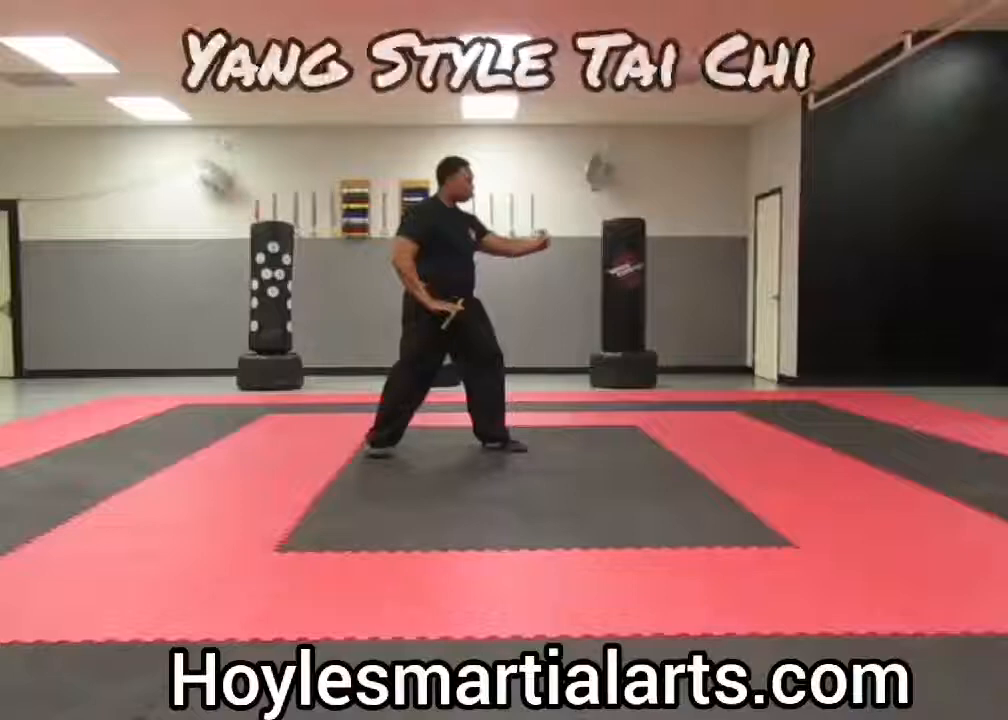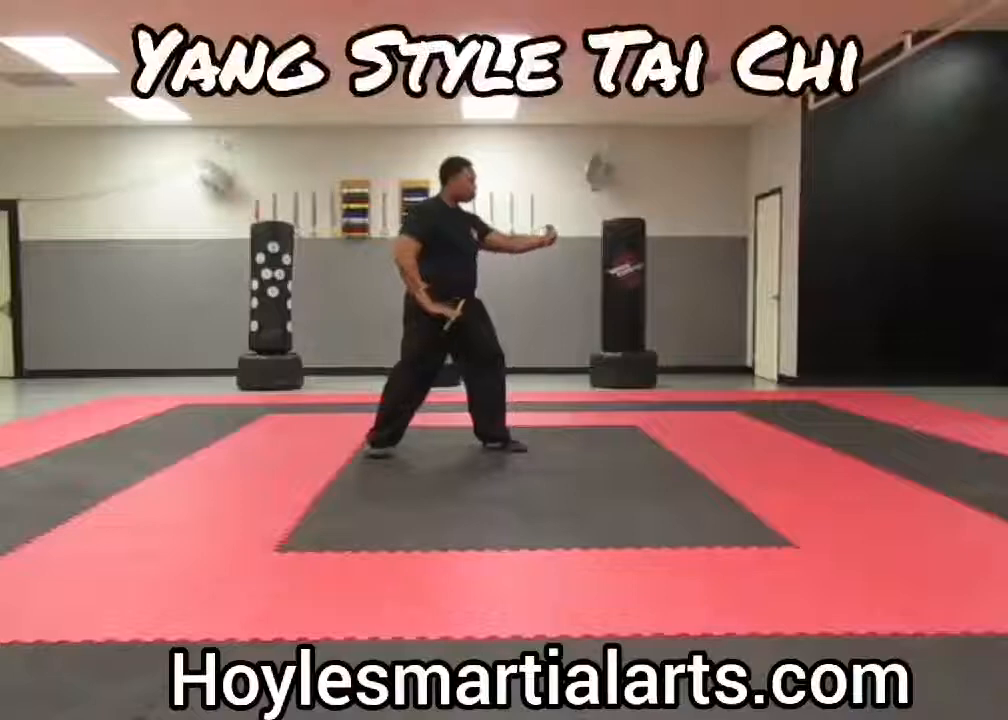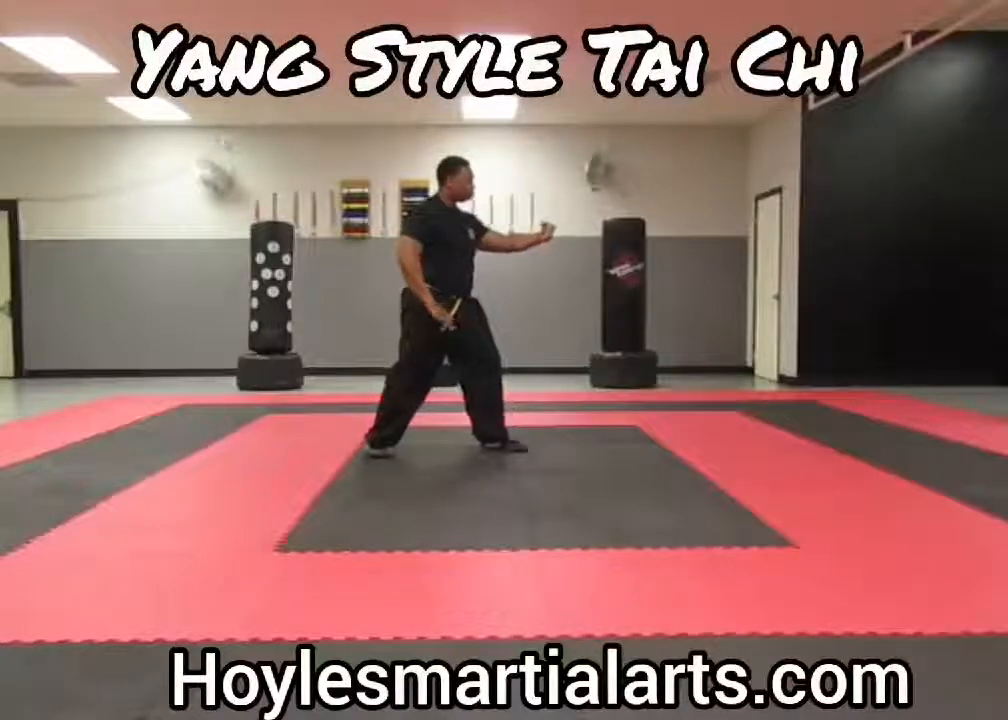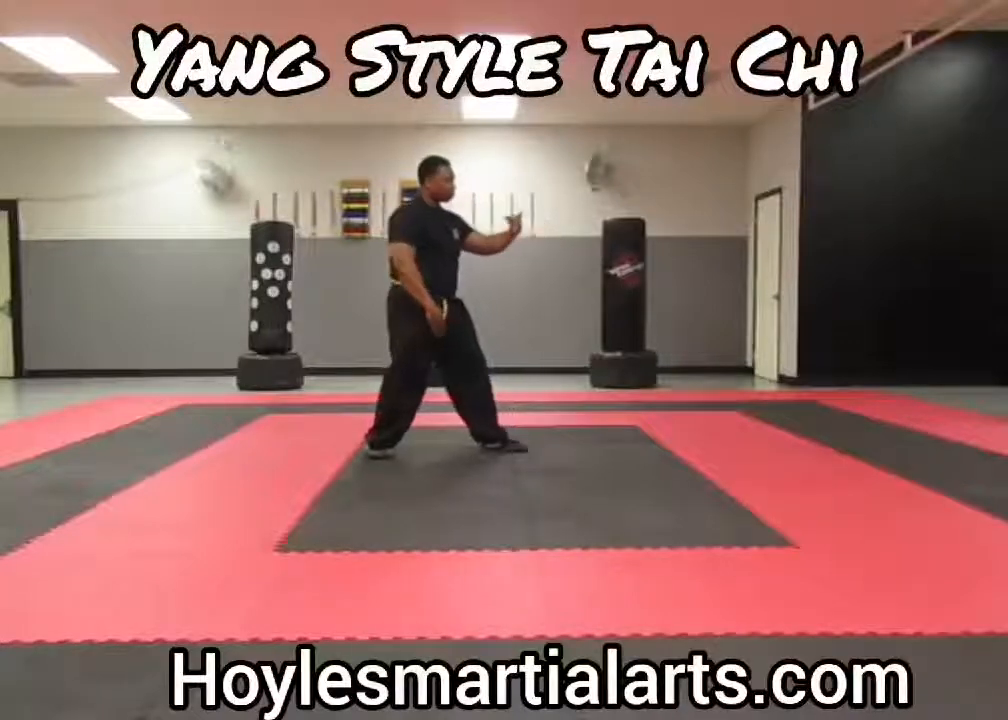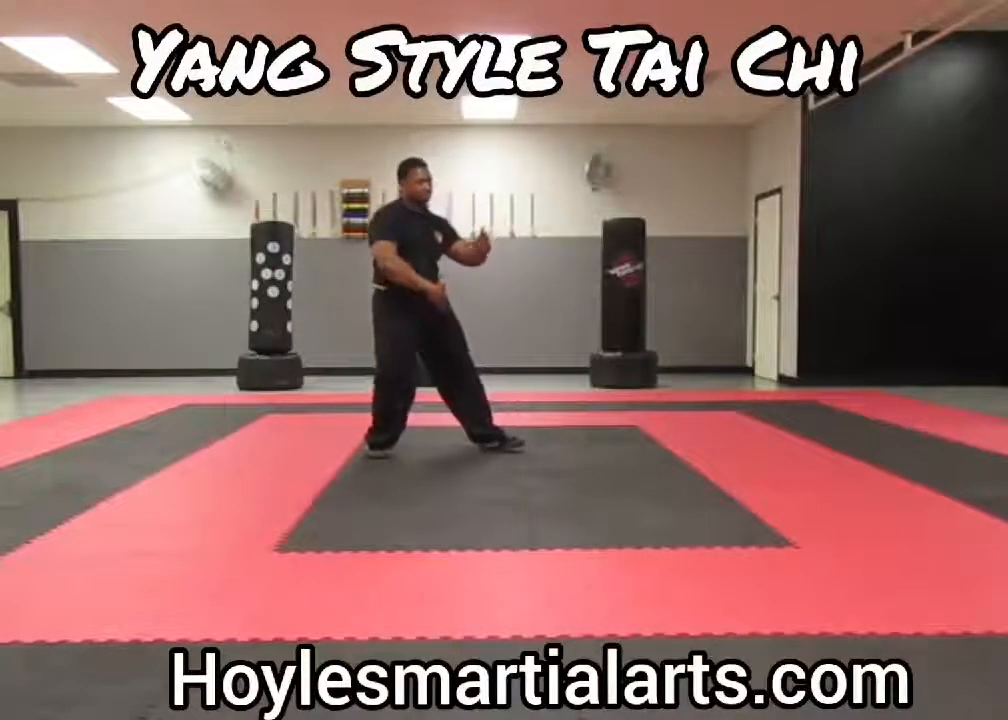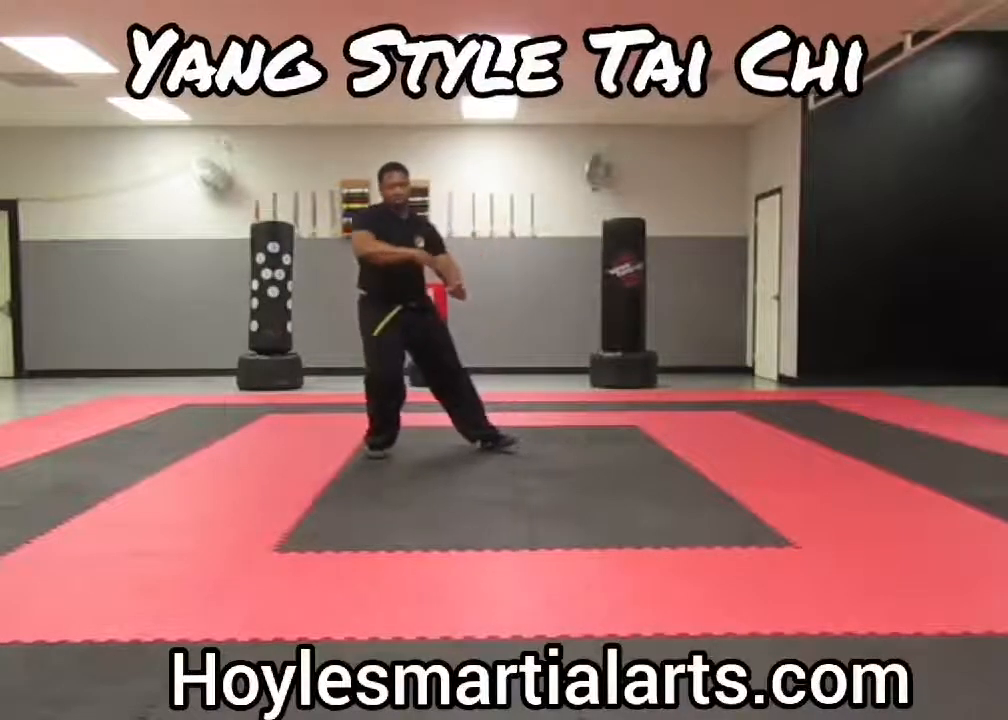
dt=0.7s
person 1, frame 1
left shoulder: (466, 221)
right shoulder: (423, 214)
left elbow: (501, 245)
right elbow: (401, 258)
left wrist: (535, 245)
right wrist: (427, 300)
left hip: (464, 307)
right hip: (429, 311)
left knee: (487, 365)
right knee: (412, 373)
left ankle: (494, 435)
right ankle: (380, 439)
person 1, frame 2
left shoulder: (468, 221)
right shoulder: (426, 213)
left elbow: (505, 243)
right elbow: (403, 256)
left wrist: (541, 241)
right wrist: (425, 300)
left hip: (465, 307)
right hip: (431, 310)
left knee: (489, 364)
right knee: (413, 373)
left ankle: (494, 435)
right ankle: (380, 439)
person 1, frame 3
left shoulder: (465, 220)
right shoulder: (426, 214)
left elbow: (503, 243)
right elbow: (406, 256)
left wrist: (538, 238)
right wrist: (429, 302)
left hip: (461, 307)
right hip: (428, 309)
left knee: (485, 366)
right knee: (412, 374)
left ankle: (493, 436)
right ankle: (380, 439)
person 1, frame 4
left shoulder: (450, 220)
right shoulder: (408, 216)
left elbow: (486, 245)
right elbow: (403, 264)
left wrist: (510, 235)
right wrist: (428, 306)
left hip: (448, 305)
right hip: (412, 307)
left knee: (471, 368)
right knee: (407, 374)
left ankle: (491, 436)
right ankle: (380, 440)
person 1, frame 5
left shoulder: (436, 223)
right shoulder: (387, 218)
left elbow: (466, 257)
right elbow: (386, 261)
left wrist: (481, 251)
right wrist: (427, 286)
left hip: (432, 306)
right hip: (395, 307)
left knee: (459, 369)
right knee: (395, 375)
left ankle: (487, 435)
right ankle: (380, 440)
person 1, frame 6
left shoulder: (422, 226)
right shoulder: (369, 219)
left elbow: (444, 263)
right elbow: (363, 248)
left wrist: (455, 283)
right wrist: (411, 253)
left hip: (418, 308)
right hip: (380, 309)
left knee: (448, 370)
right knee: (384, 375)
left ankle: (484, 434)
right ankle: (379, 439)
